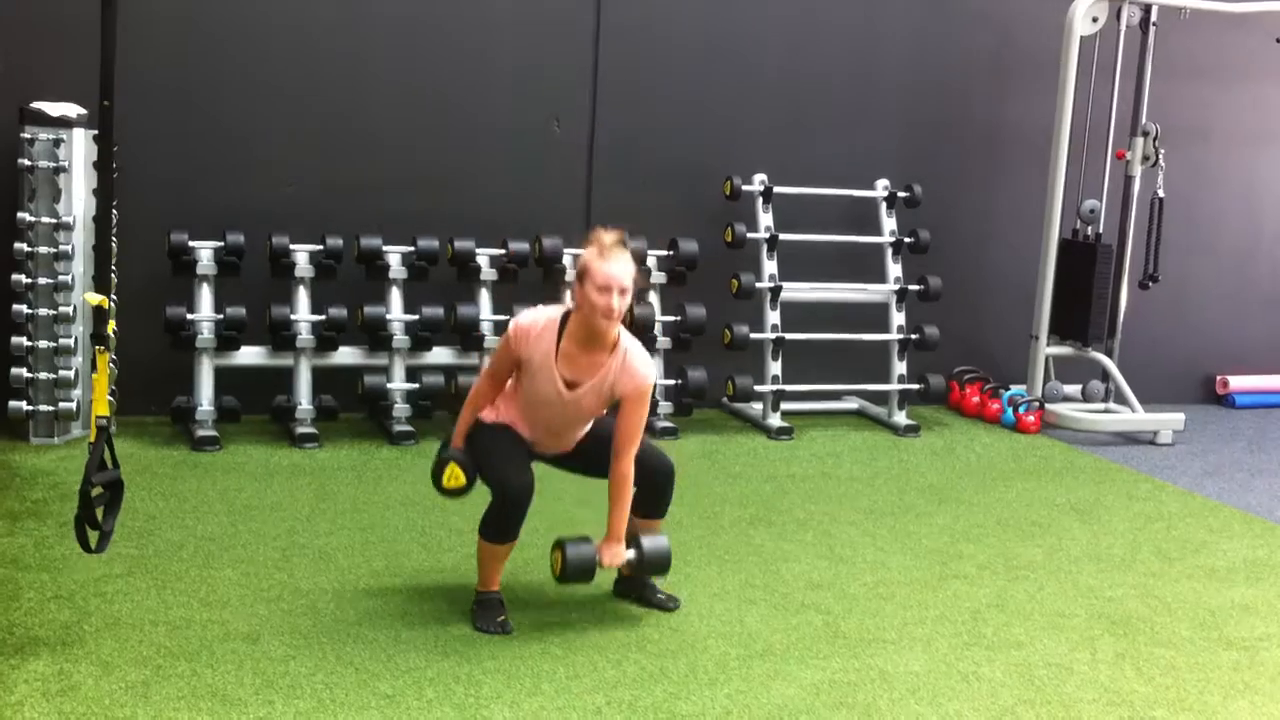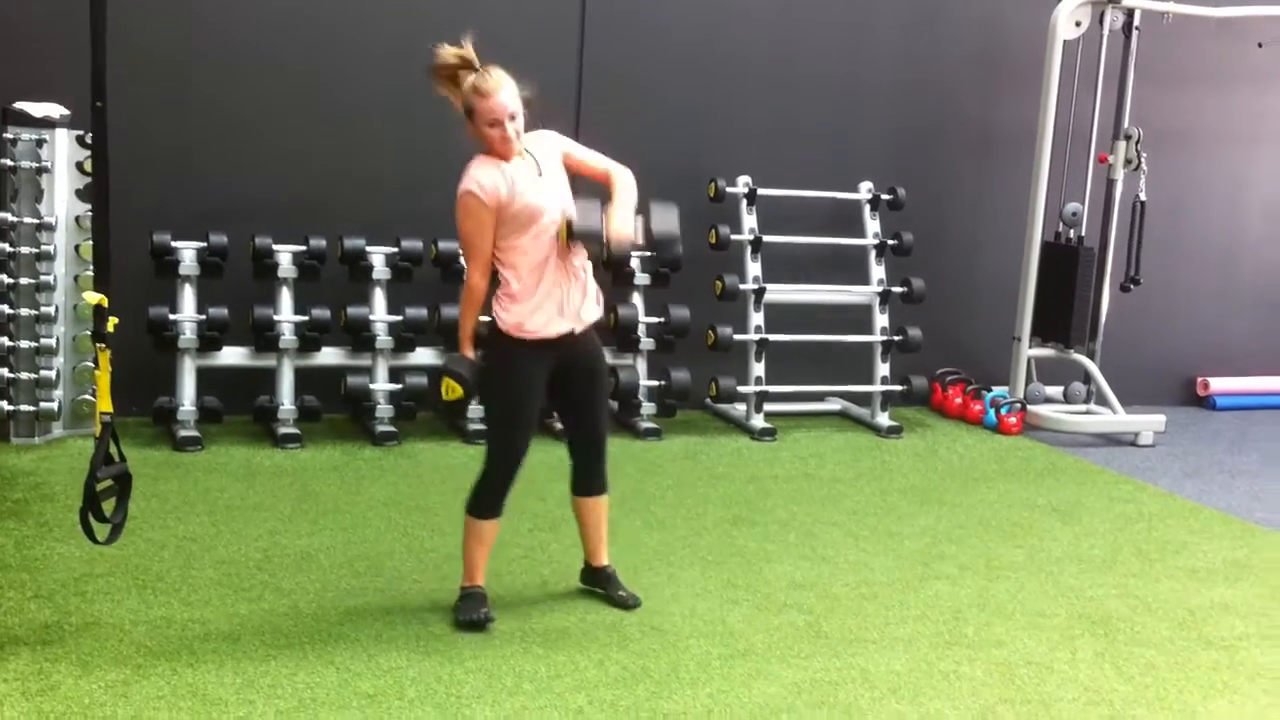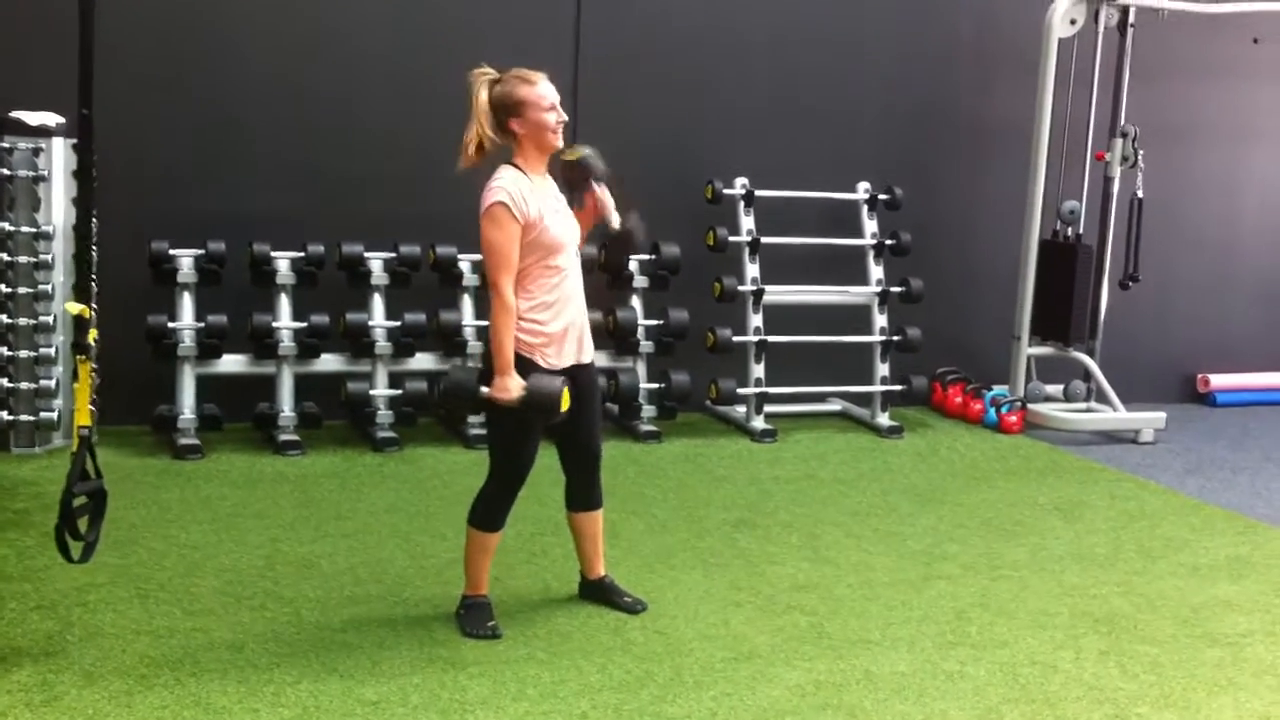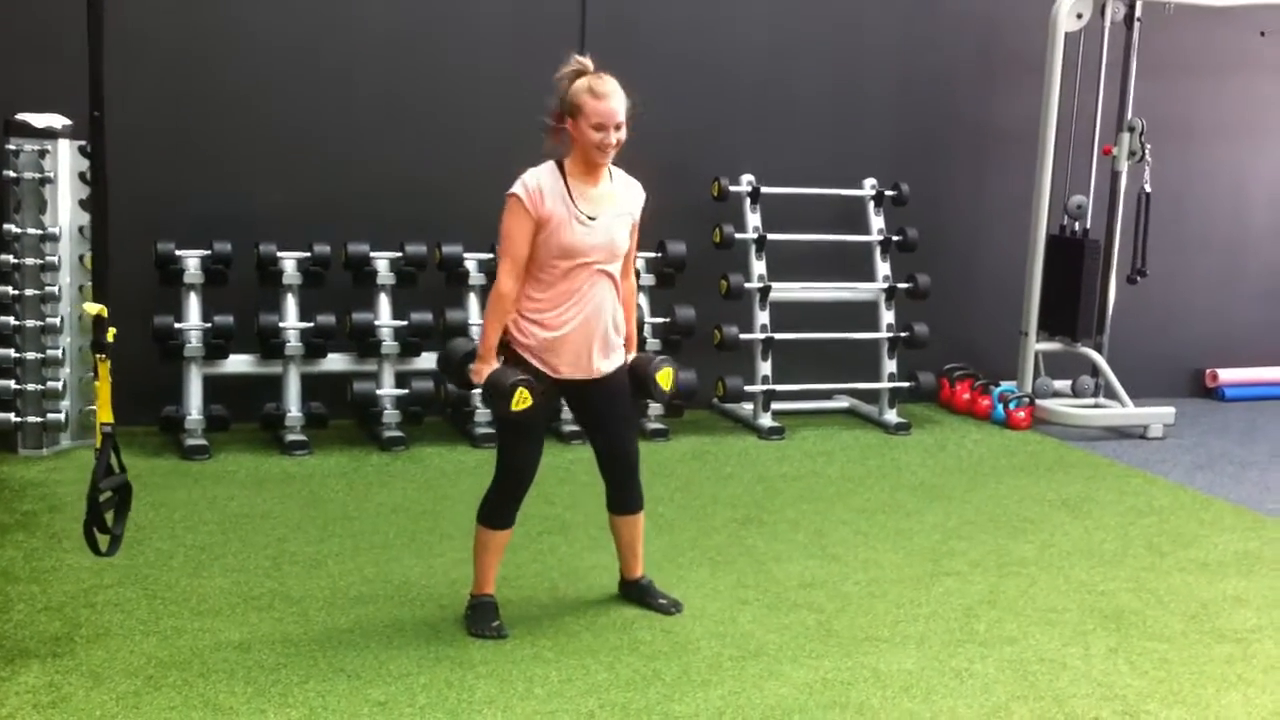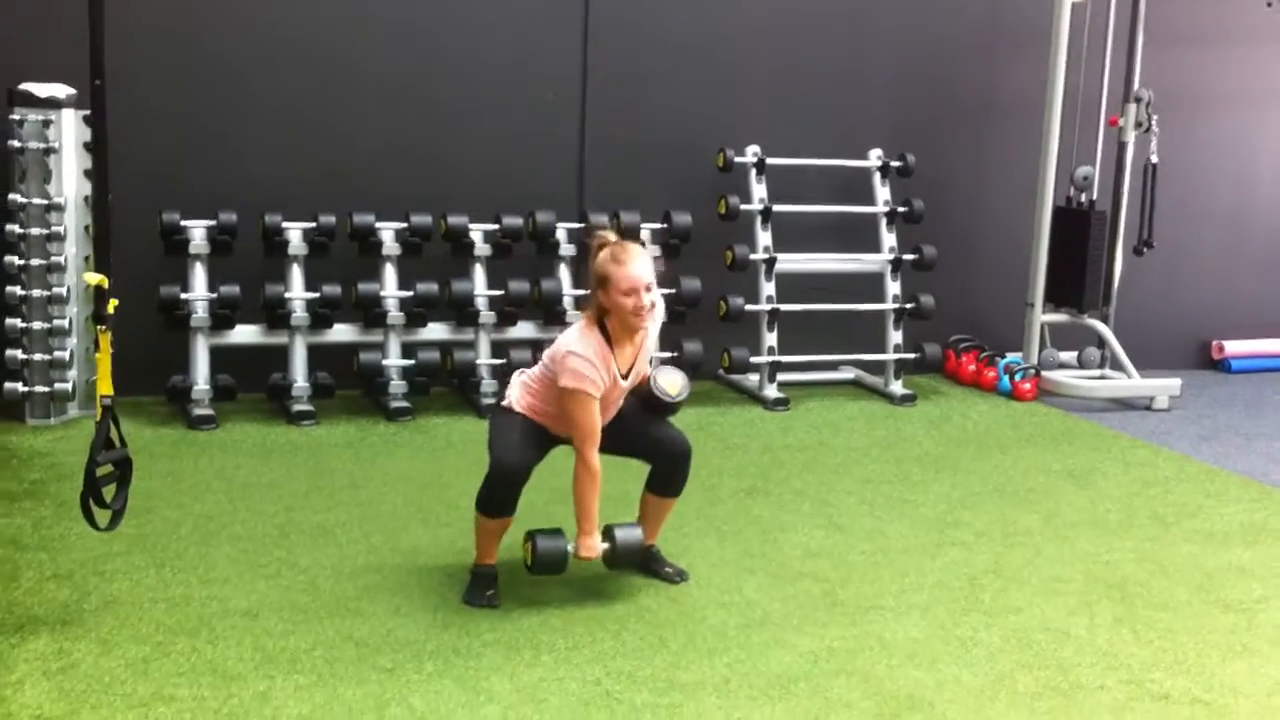
dt=1s
person 1, frame 1
left shoulder: (635, 365)
right shoulder: (530, 328)
left elbow: (623, 462)
right elbow: (491, 381)
left wrist: (615, 539)
right wrist: (459, 441)
left hip: (576, 435)
right hip: (505, 428)
left knee: (658, 472)
right knee: (514, 488)
left ankle: (632, 578)
right ankle: (487, 594)
person 1, frame 2
left shoulder: (546, 146)
right shoulder: (480, 181)
left elbow: (617, 173)
right elbow: (477, 271)
left wrist: (621, 211)
right wrist: (465, 345)
left hip: (578, 326)
right hip: (521, 335)
left knee: (591, 447)
right knee: (504, 461)
left ankle: (597, 568)
right ankle: (472, 589)
person 1, frame 3
left shoulder: (547, 180)
right shoulder: (506, 192)
right elbow: (503, 288)
left wrist: (595, 209)
right wrist: (503, 372)
left hip: (574, 352)
right hip: (528, 360)
left knee: (586, 466)
right knee: (507, 479)
left ankle: (594, 578)
right ankle: (474, 598)
person 1, frame 4
left shoulder: (629, 192)
right shoulder: (534, 189)
right elbow: (508, 280)
left wrist: (633, 348)
right wrist: (486, 356)
left hip: (603, 361)
right hip: (535, 361)
left knee: (623, 469)
right knee: (513, 479)
left ankle: (633, 579)
right ankle: (482, 598)
person 1, frame 5
left shoulder: (651, 314)
right shoulder: (581, 355)
right elbow: (588, 456)
left wrist: (650, 385)
right wrist: (587, 534)
right hip: (531, 413)
left knee: (675, 451)
right knee: (508, 468)
left ankle: (645, 548)
right ankle: (484, 568)
